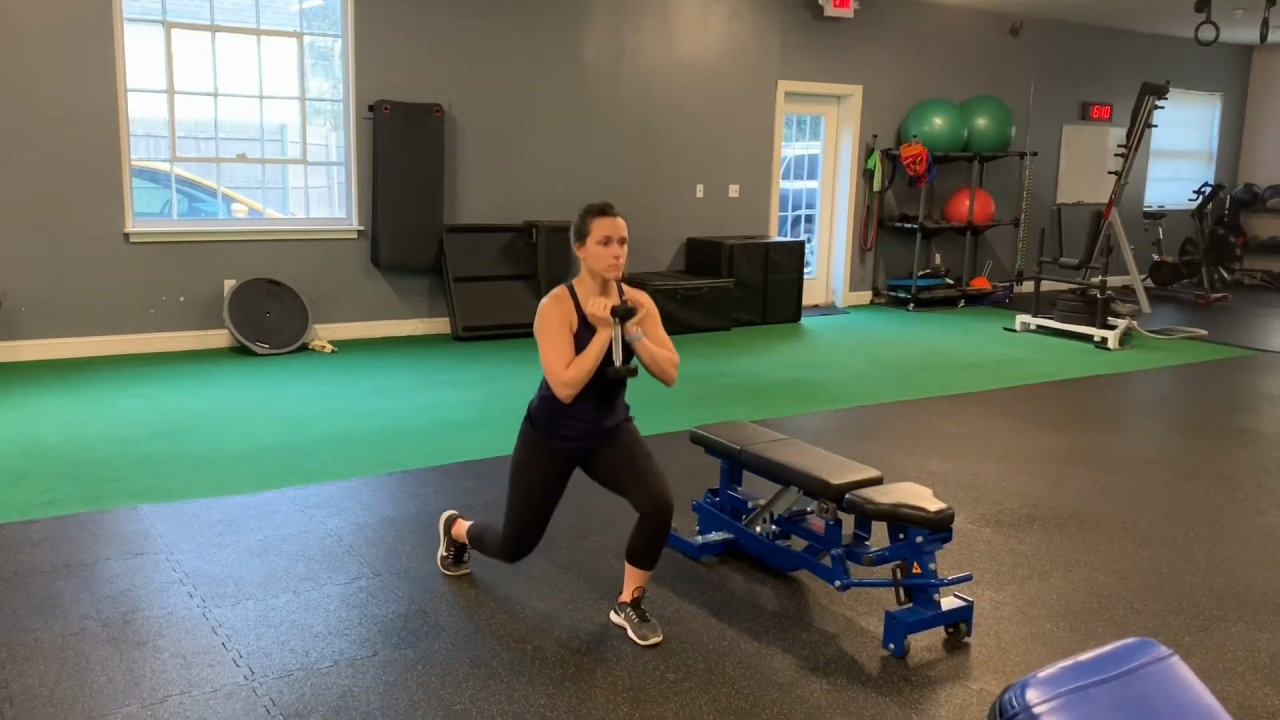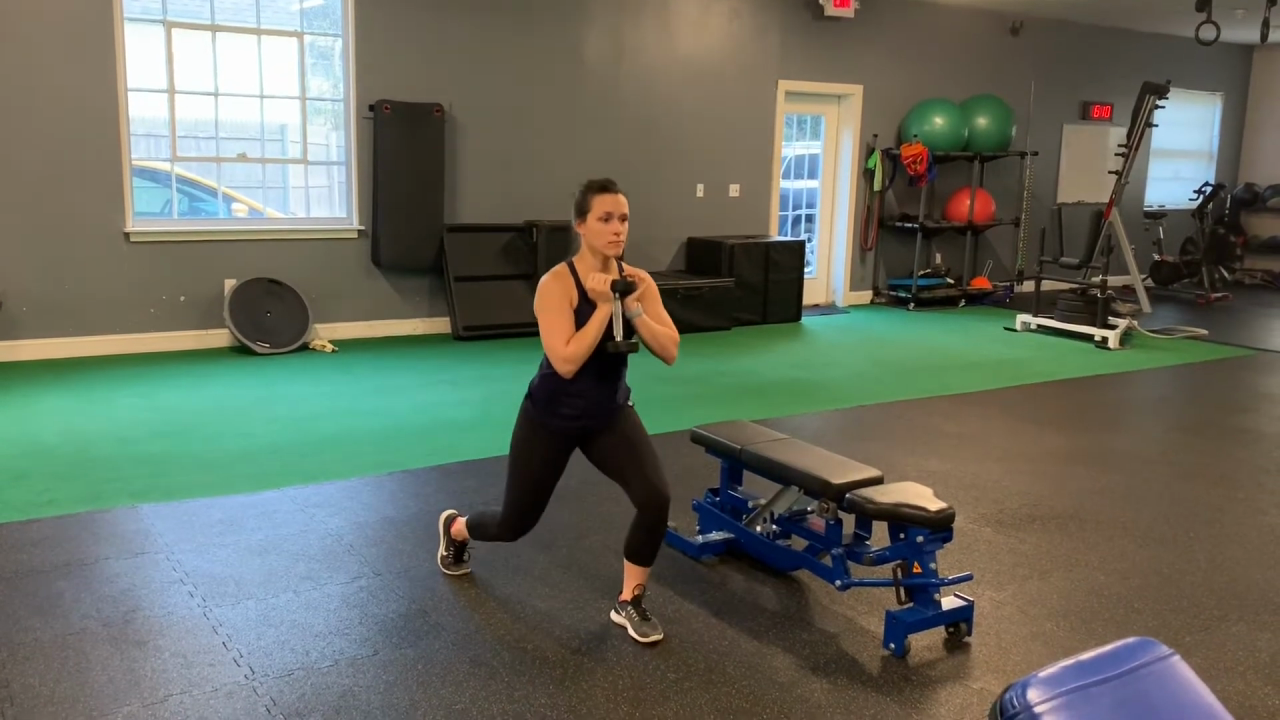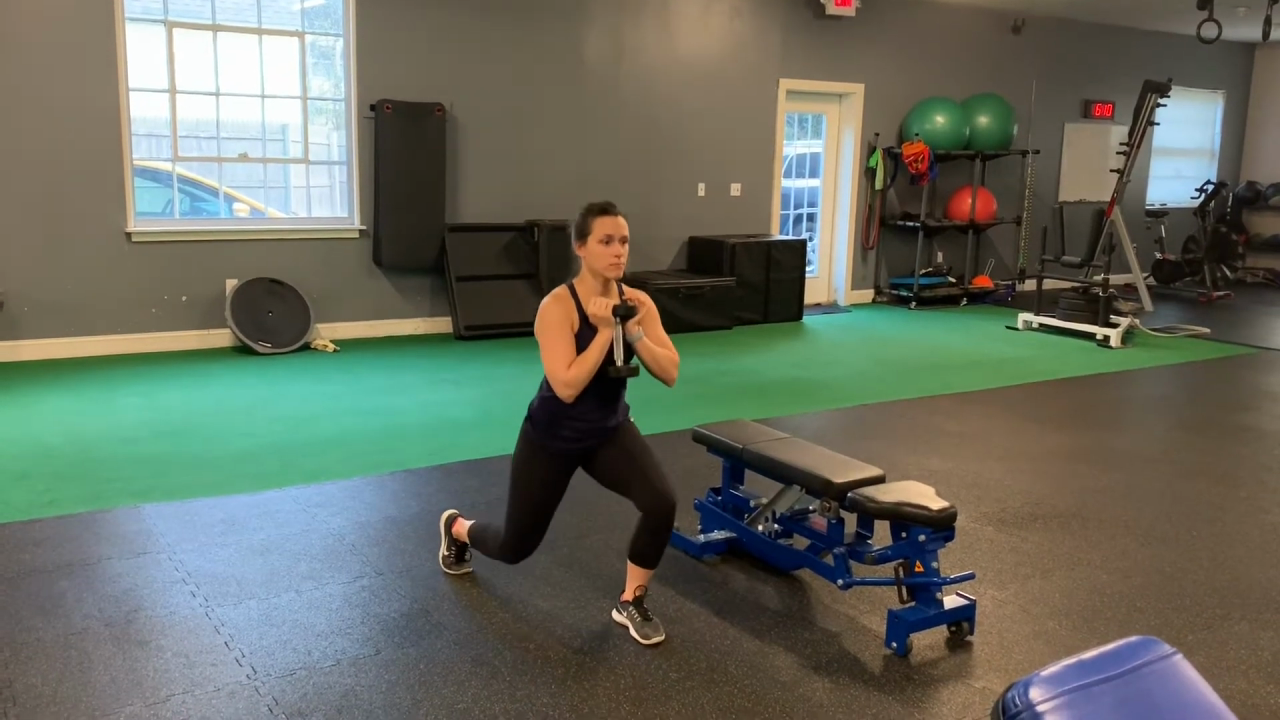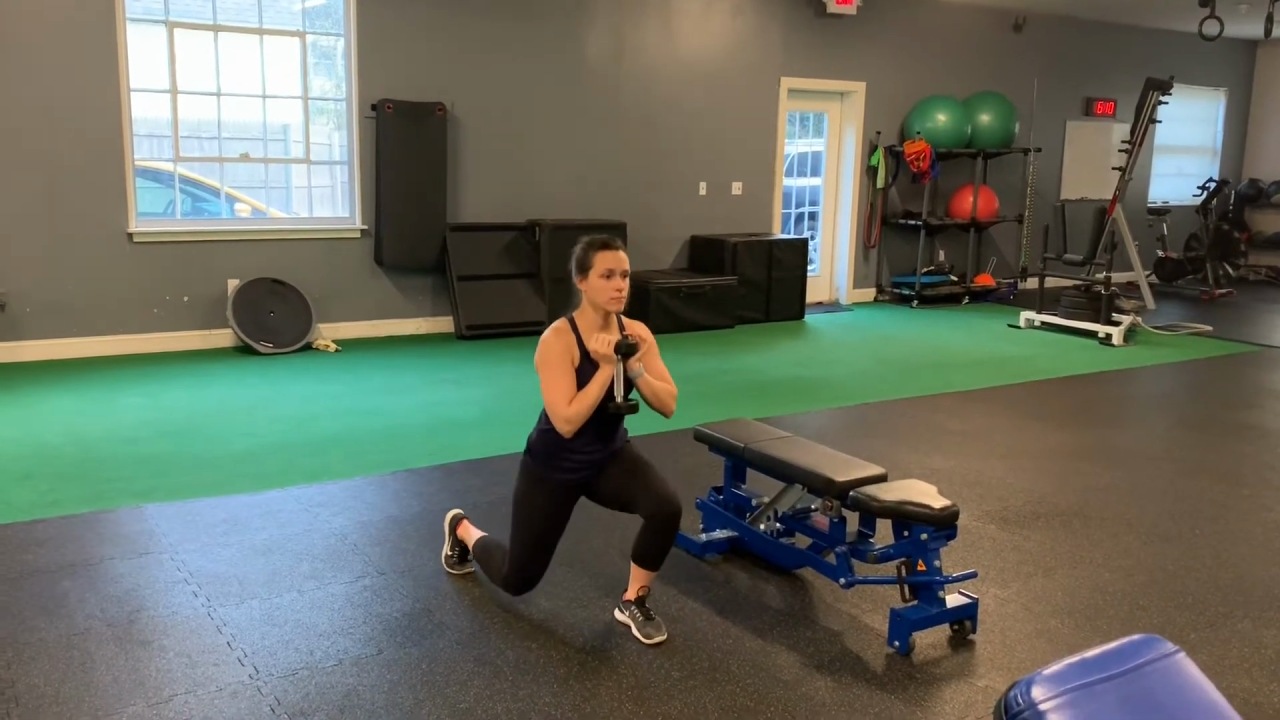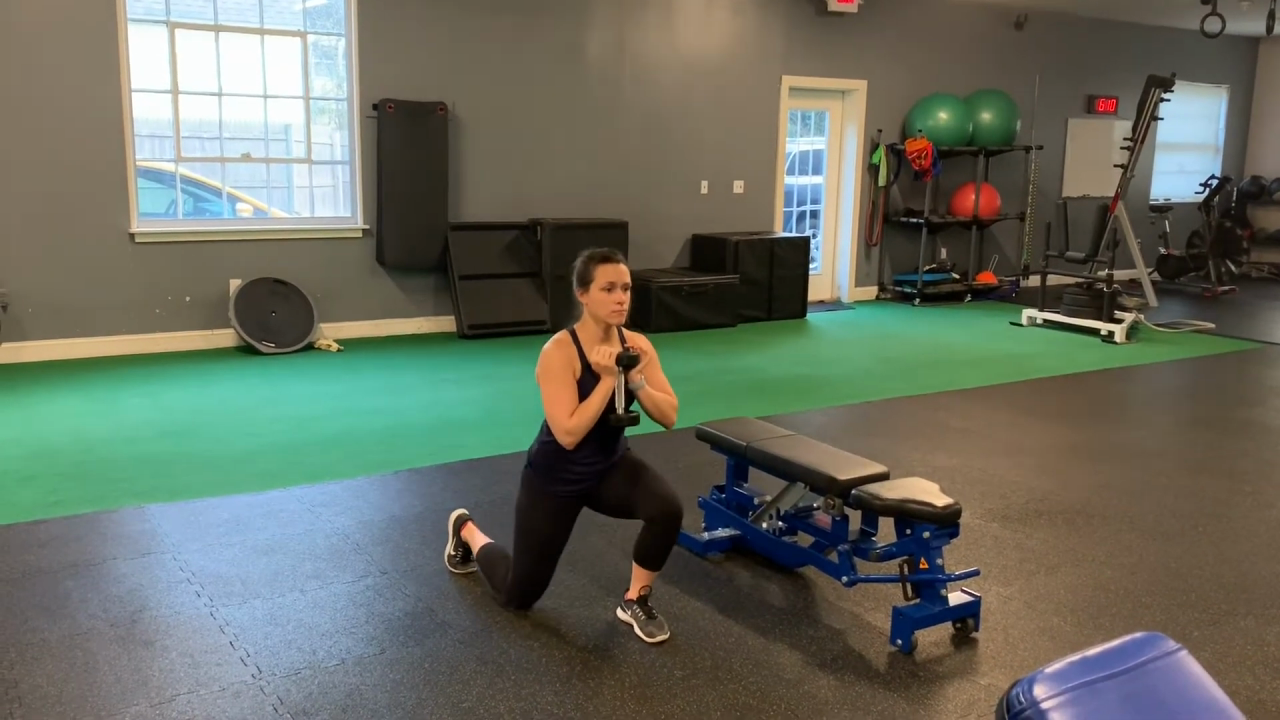
dt=0.2s
person 1, frame 1
left shoulder: (638, 302)
right shoulder: (557, 306)
left elbow: (670, 373)
right elbow: (565, 386)
left wrist: (631, 333)
right wrist: (604, 330)
left hip: (609, 430)
right hip: (551, 437)
left knee: (659, 504)
right knee: (515, 545)
left ankle: (628, 604)
right ankle: (455, 528)
person 1, frame 2
left shoulder: (638, 281)
right shoulder: (557, 283)
left elbow: (670, 351)
right elbow: (566, 362)
left wrist: (632, 309)
right wrist: (604, 306)
left hip: (610, 413)
right hip: (551, 416)
left knee: (655, 498)
right knee: (514, 524)
left ankle: (629, 602)
right ankle: (456, 528)
person 1, frame 3
left shoulder: (638, 303)
right shoulder: (558, 306)
left elbow: (671, 372)
right elbow: (567, 386)
left wrist: (634, 333)
right wrist: (605, 331)
left hip: (609, 430)
right hip: (552, 437)
left knee: (661, 502)
right knee: (515, 547)
left ankle: (631, 601)
right ankle: (457, 527)
person 1, frame 4
left shoulder: (637, 334)
right shoulder: (558, 339)
left elbow: (669, 404)
right elbow: (567, 421)
left wrist: (634, 368)
right wrist: (606, 367)
left hip: (609, 456)
right hip: (553, 466)
left knee: (666, 508)
right knee: (518, 580)
left ankle: (633, 602)
right ankle: (462, 530)
person 1, frame 5
left shoulder: (637, 345)
right shoulder: (559, 352)
left elbow: (670, 415)
right elbow: (568, 433)
left wrist: (635, 380)
right wrist: (608, 379)
left hip: (610, 465)
right hip: (555, 477)
left knee: (668, 509)
right knee: (521, 594)
left ankle: (635, 601)
right ankle: (465, 529)
